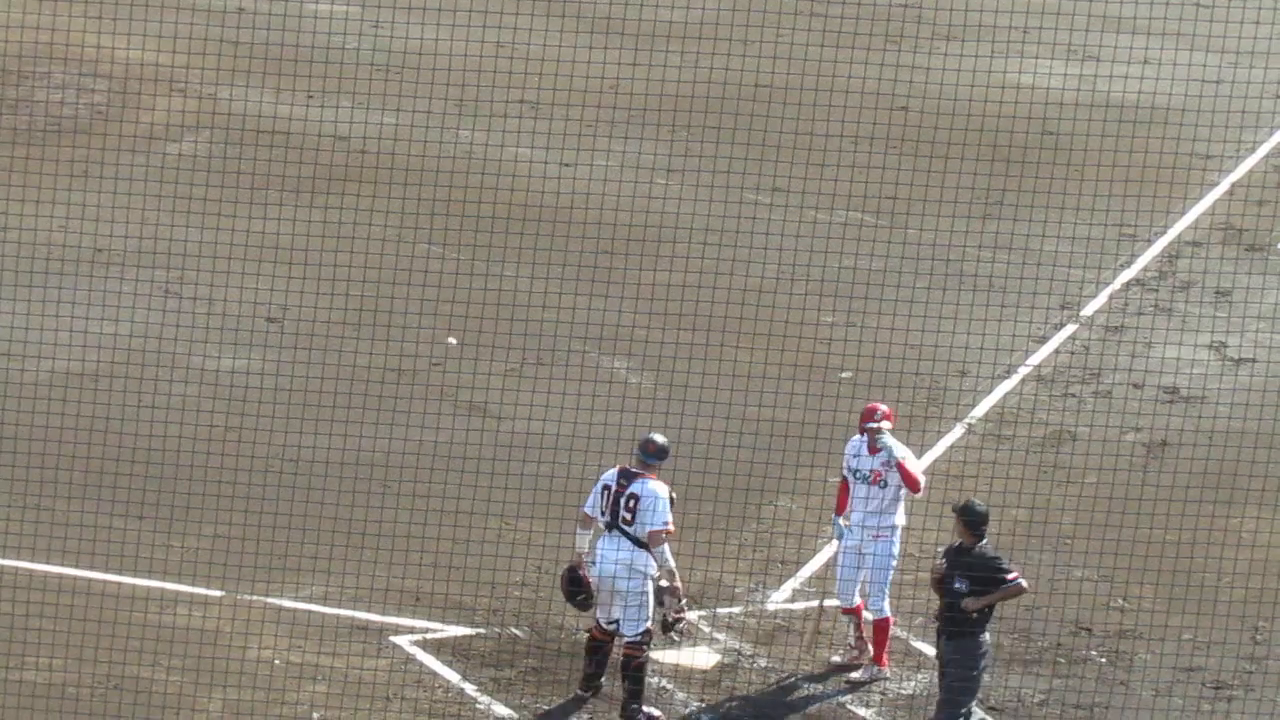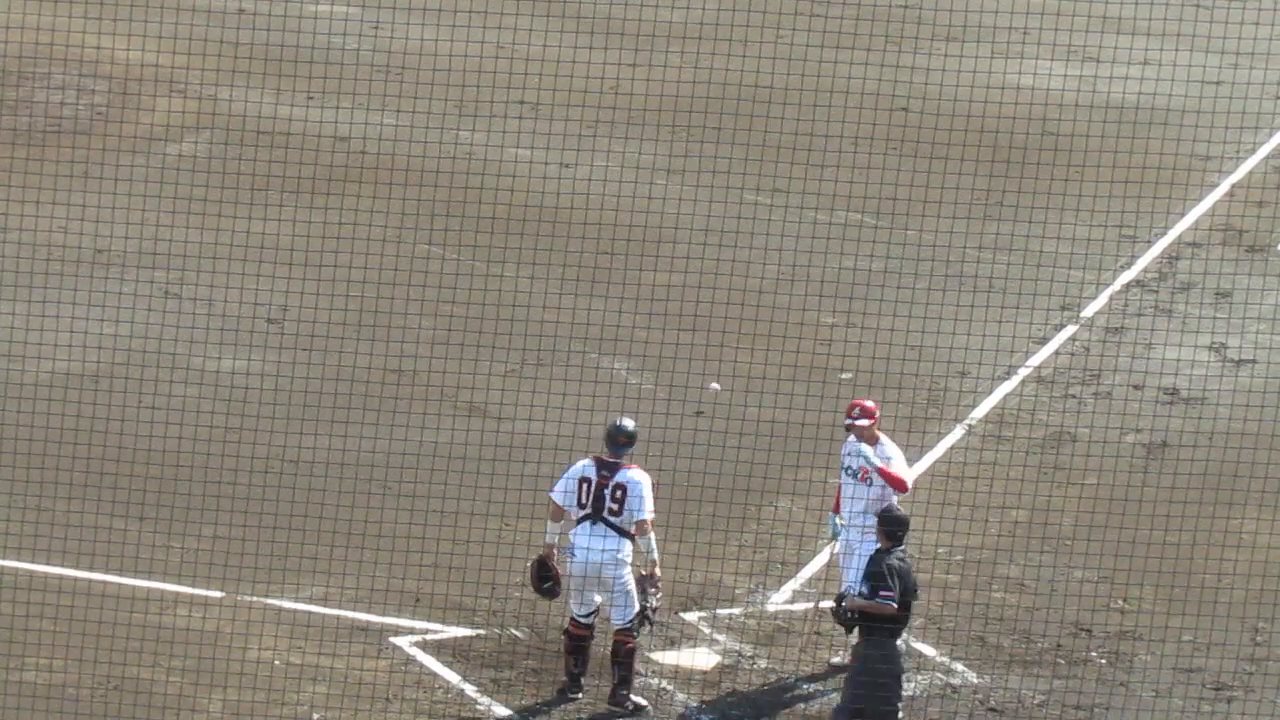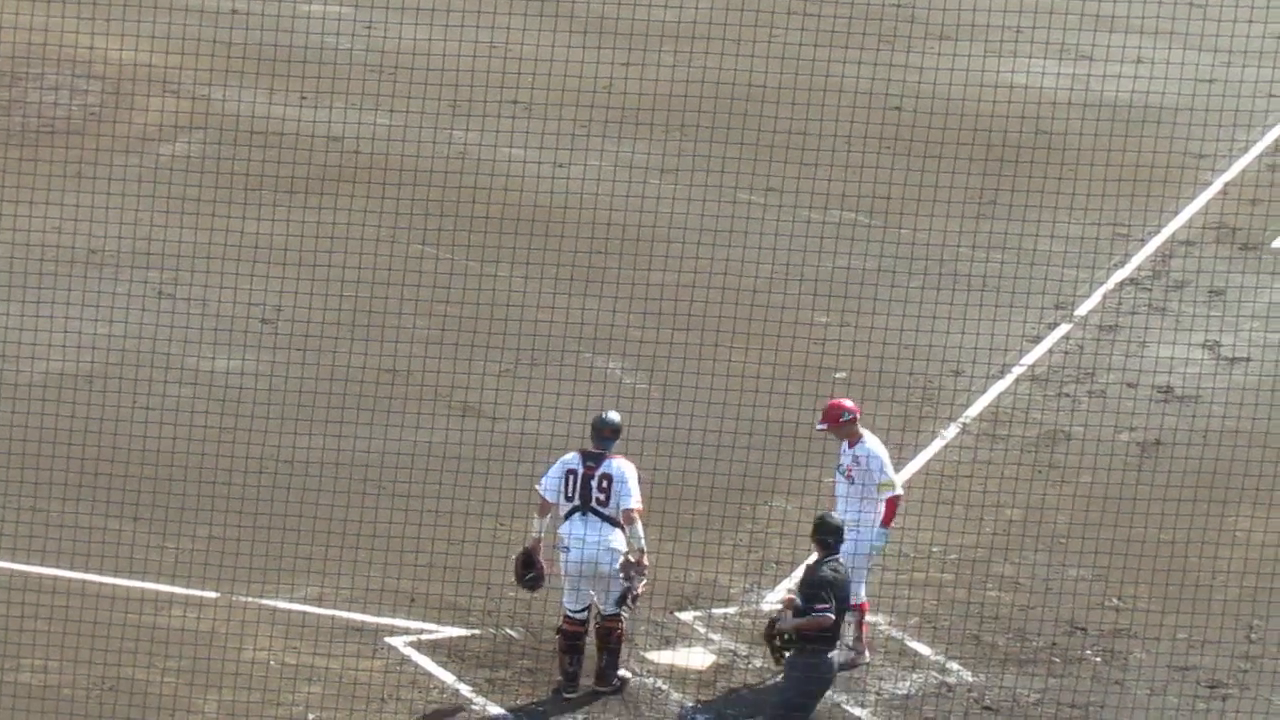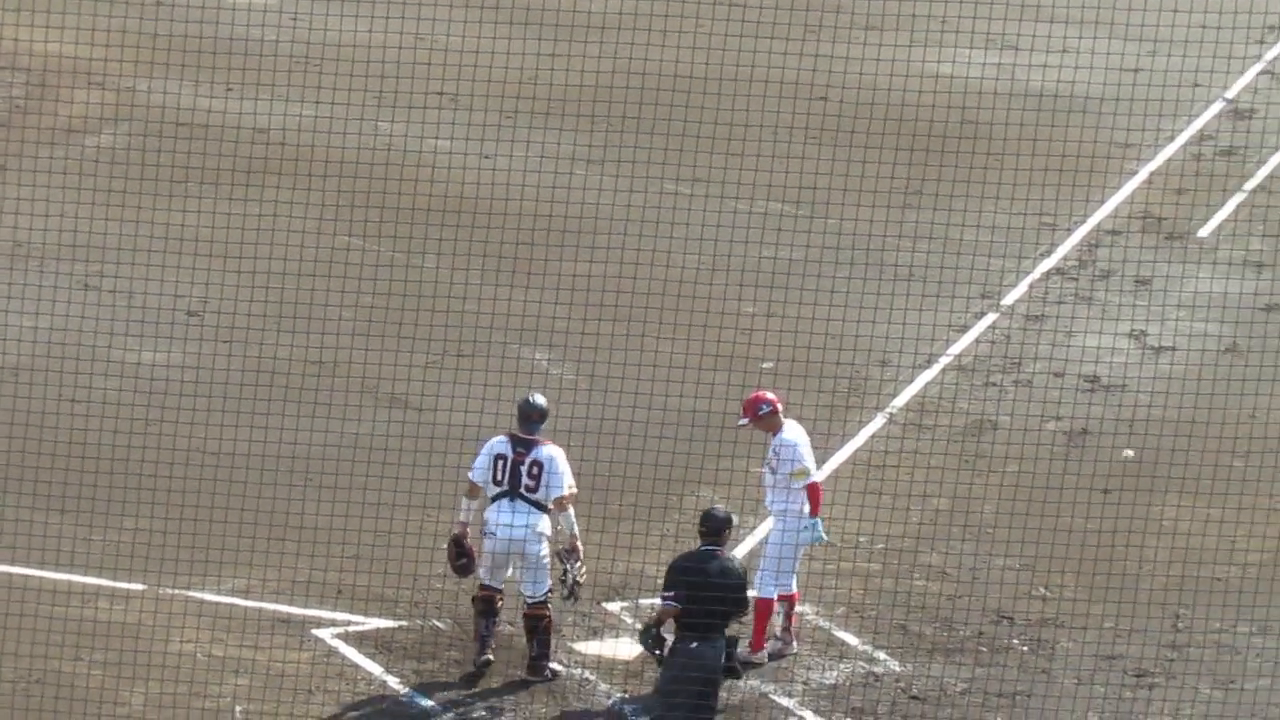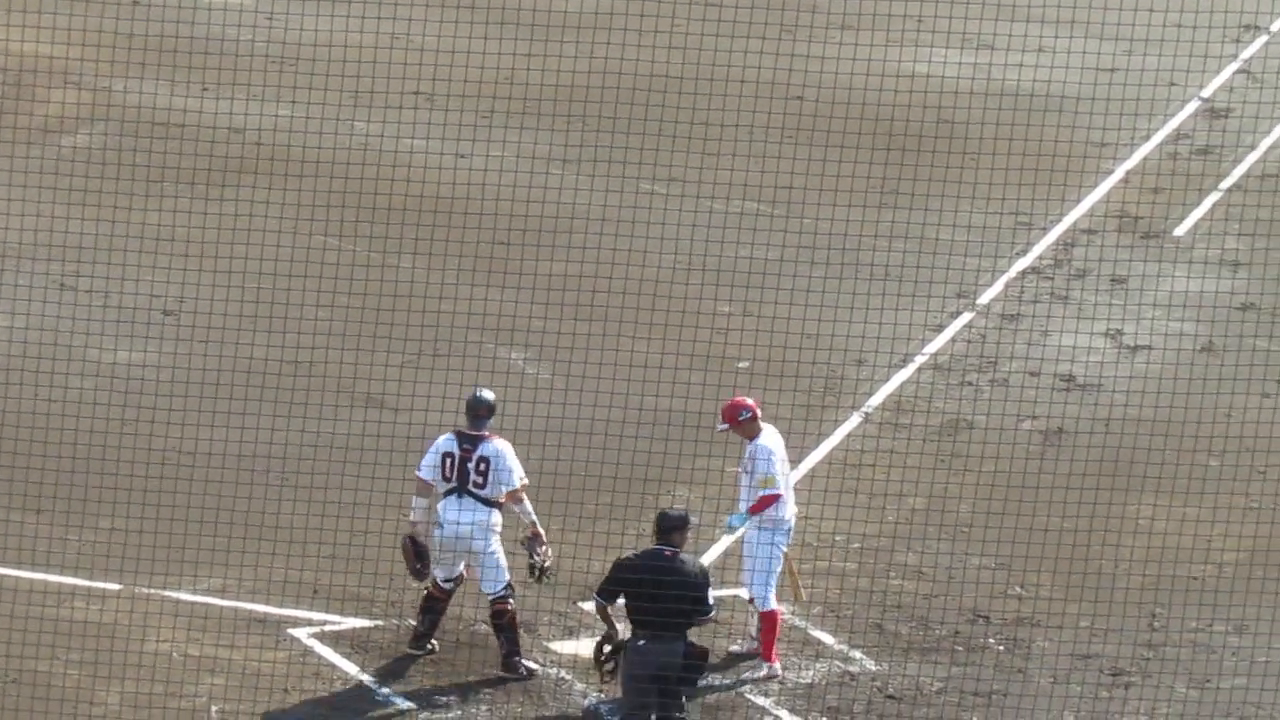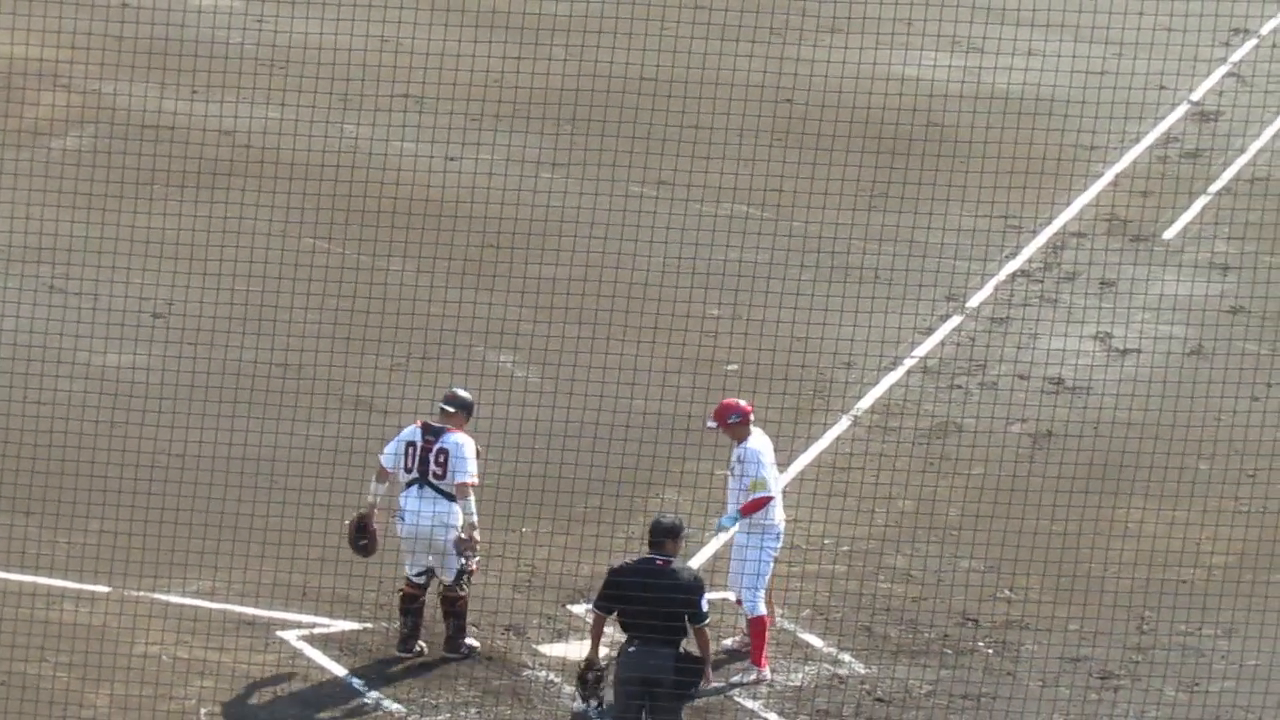
dt=0.3s
person 1, frame 1
left shoulder: (610, 476)
right shoulder: (656, 489)
left elbow: (587, 519)
right elbow: (656, 538)
left wrist: (580, 553)
right wrist: (673, 575)
left hip: (600, 564)
right hip: (633, 570)
left knee: (605, 623)
right knee: (637, 638)
left ankle: (589, 683)
person 1, frame 2
left shoulder: (582, 467)
right shoulder: (637, 478)
left elbow: (557, 508)
right elbow: (642, 527)
left wrist: (550, 544)
right wrist: (653, 564)
left hip: (580, 555)
right hip: (615, 560)
left knee: (581, 618)
right knee: (626, 625)
left ankle: (573, 683)
right ankle: (621, 694)
person 1, frame 3
left shoulder: (567, 461)
right shoulder: (623, 467)
left elbow: (544, 503)
right elbow: (630, 514)
left wrist: (536, 538)
right wrist: (640, 552)
left hip: (572, 548)
right hip: (608, 550)
left knee: (574, 616)
right knee: (612, 613)
left ankle: (570, 682)
right ankle: (606, 676)
person 1, frame 4
left shoulder: (495, 445)
right shoulder: (553, 454)
left elbow: (474, 488)
right elbow: (561, 501)
left wrist: (463, 523)
right wrist: (574, 537)
left hip: (497, 531)
right hip: (533, 535)
left knee: (489, 589)
right knee: (538, 600)
left ankle: (483, 648)
right ankle: (538, 665)
person 1, frame 5
left shoulder: (444, 442)
right shoulder: (500, 448)
left elbow: (424, 486)
right elbow: (515, 492)
left wrist: (416, 523)
right wrist: (533, 524)
left hip: (447, 527)
right hip: (482, 529)
left knee: (442, 582)
right knee: (501, 593)
left ankle: (421, 639)
right ankle: (512, 662)
person 1, frame 6
left shoulder: (410, 433)
right shoulder: (462, 442)
left elbow: (384, 470)
right elbow: (463, 488)
left wrist: (372, 504)
right wrist: (472, 526)
left hip: (409, 519)
right hip: (443, 522)
left knee: (416, 579)
right knee: (455, 582)
left ankle: (408, 643)
right ankle: (455, 643)
person 2, frame 1
left shoulder: (899, 456)
right shoulder: (854, 445)
left elbow: (916, 487)
left wrist: (894, 456)
right wrist: (837, 516)
left hip: (883, 536)
right hip: (853, 531)
left knee: (876, 600)
right knee: (846, 594)
left ankle: (879, 664)
right ankle: (858, 649)
person 2, frame 2
left shoulder: (889, 453)
right shoulder: (850, 445)
left elbow: (904, 486)
left wrist: (875, 464)
right wrist: (834, 516)
left hip: (873, 534)
right hip: (849, 530)
right knee: (849, 592)
person 2, frame 3
left shoulder: (871, 452)
right shoulder: (848, 444)
left elbow: (894, 494)
left wrist: (883, 531)
right wrist: (837, 519)
left hip: (865, 530)
right hip: (851, 527)
right knee: (854, 588)
right ankle: (857, 648)
person 2, frame 4
left shoulder: (789, 440)
right shoulder: (785, 431)
left elbow: (812, 482)
left wrist: (815, 520)
left hip: (793, 520)
right hip: (788, 517)
left knee: (766, 581)
right knee: (784, 580)
left ankle: (756, 649)
right ankle: (785, 639)
person 2, frame 5
left shoulder: (765, 447)
right shoulder: (763, 435)
left elbow: (773, 494)
left wrist: (743, 515)
left hip: (772, 526)
right hip: (759, 524)
left knee: (764, 591)
right knee: (753, 582)
left ankle: (770, 662)
right ankle: (759, 639)
person 2, frame 6
left shoulder: (753, 450)
right shoulder: (750, 439)
left elbow: (766, 495)
left wrist: (735, 516)
left hip: (762, 531)
right hip: (749, 528)
left knee: (752, 595)
right knee: (739, 584)
left ankle: (759, 667)
right ankle: (750, 636)
person 3, frame 1
left shoulder: (986, 558)
right shoulder: (953, 551)
left elbow: (1021, 587)
right elbow: (940, 589)
left wrist: (981, 601)
right wrist: (936, 577)
left hip: (969, 643)
right hip: (952, 638)
person 3, frame 2
left shoulder: (886, 564)
right shoulder: (897, 559)
left elbow: (889, 607)
right elbow: (911, 596)
left wrist: (857, 603)
right wrist: (859, 601)
left hip: (880, 649)
right hip: (870, 647)
person 3, frame 3
left shoulder: (819, 575)
right shoulder: (840, 571)
left elbow: (826, 618)
left wrist: (792, 623)
right wrist: (798, 605)
left hip: (811, 659)
right hip: (825, 657)
person 3, frame 4
left shoulder: (685, 563)
right shoulder: (736, 568)
left elbow: (669, 608)
right elbow: (742, 611)
left wrist: (655, 620)
left hip: (688, 649)
right hip: (718, 649)
person 3, frame 5
left shoulder: (628, 564)
right shoulder: (695, 570)
left elbow: (601, 603)
right elbow: (705, 617)
left wrist: (610, 627)
left hip: (640, 649)
right hip: (676, 651)
person 3, frame 6
left shoulder: (621, 573)
right shoulder: (690, 579)
left elbow: (599, 616)
right elbow: (700, 628)
left wrist: (593, 652)
right wrist: (706, 663)
left hip: (633, 656)
right hip: (669, 659)
